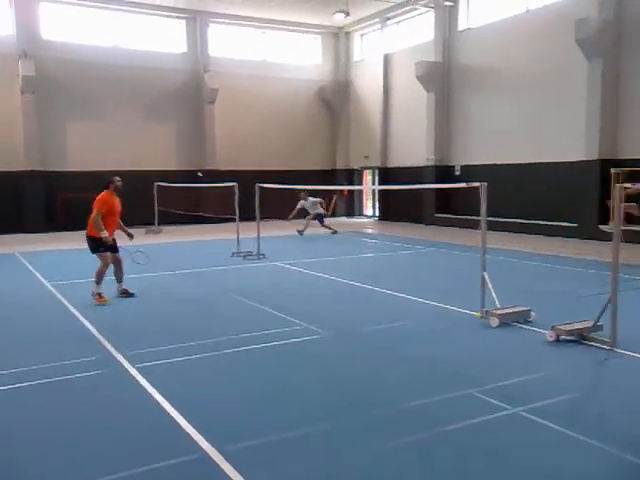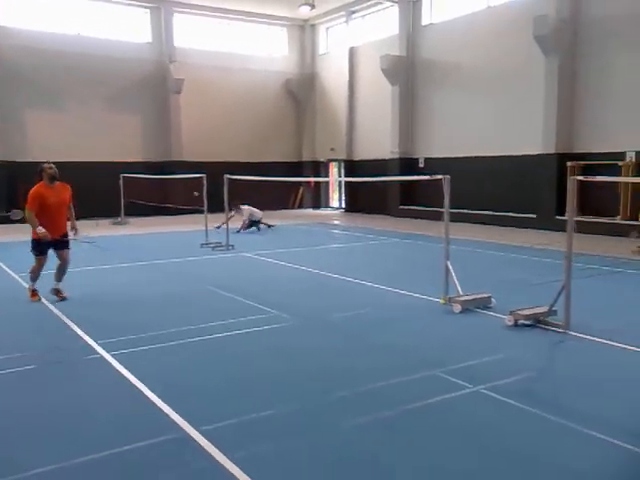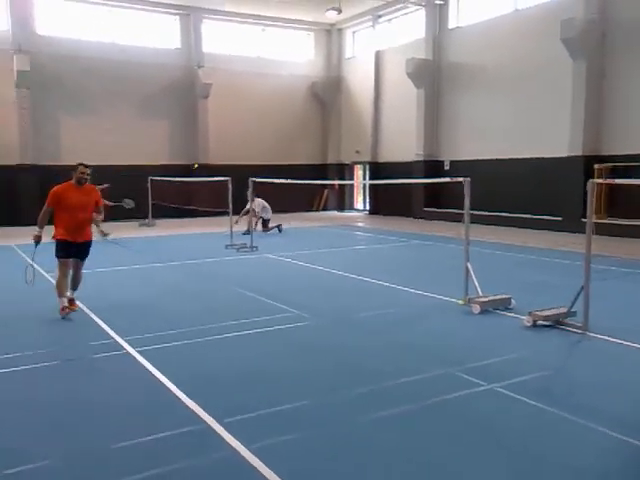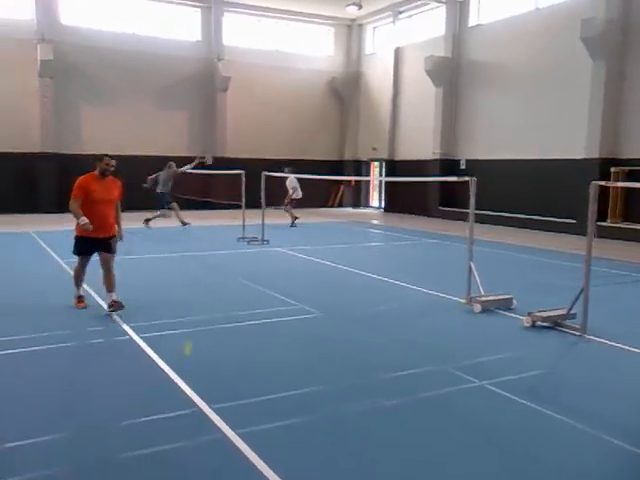
dt=0.5s
person 1, frame 1
left shoulder: (116, 199)
right shoulder: (104, 198)
right elbow: (95, 217)
left wrist: (126, 231)
right wrist: (104, 233)
left hip: (107, 237)
right hip: (96, 236)
left knee: (118, 261)
right knee: (106, 261)
left ankle: (120, 289)
right ankle: (97, 292)
person 1, frame 2
left shoulder: (66, 188)
right shoulder: (37, 191)
left elbow: (69, 207)
right elbow: (29, 214)
left wrist: (73, 222)
right wrist: (40, 230)
left hip: (61, 233)
right hip: (42, 235)
left knee: (65, 260)
right knee: (39, 265)
left ankle: (57, 287)
right ankle: (32, 288)
person 1, frame 3
left shoulder: (94, 192)
right shoulder: (59, 190)
left elbow: (101, 213)
right elbow: (46, 211)
left wrist: (98, 219)
right wrist: (39, 231)
left hip: (84, 238)
right hip: (64, 237)
left knee: (77, 270)
right knee: (64, 270)
left ankle: (72, 298)
right ankle: (63, 306)
person 1, frame 4
left shoulder: (116, 184)
right shoulder: (84, 182)
right elbow: (73, 205)
left wrist: (119, 227)
right wrist: (83, 221)
left hip: (108, 234)
right hip: (86, 233)
left knee: (108, 266)
right knee: (82, 265)
left ankle: (112, 300)
right ankle: (78, 295)
